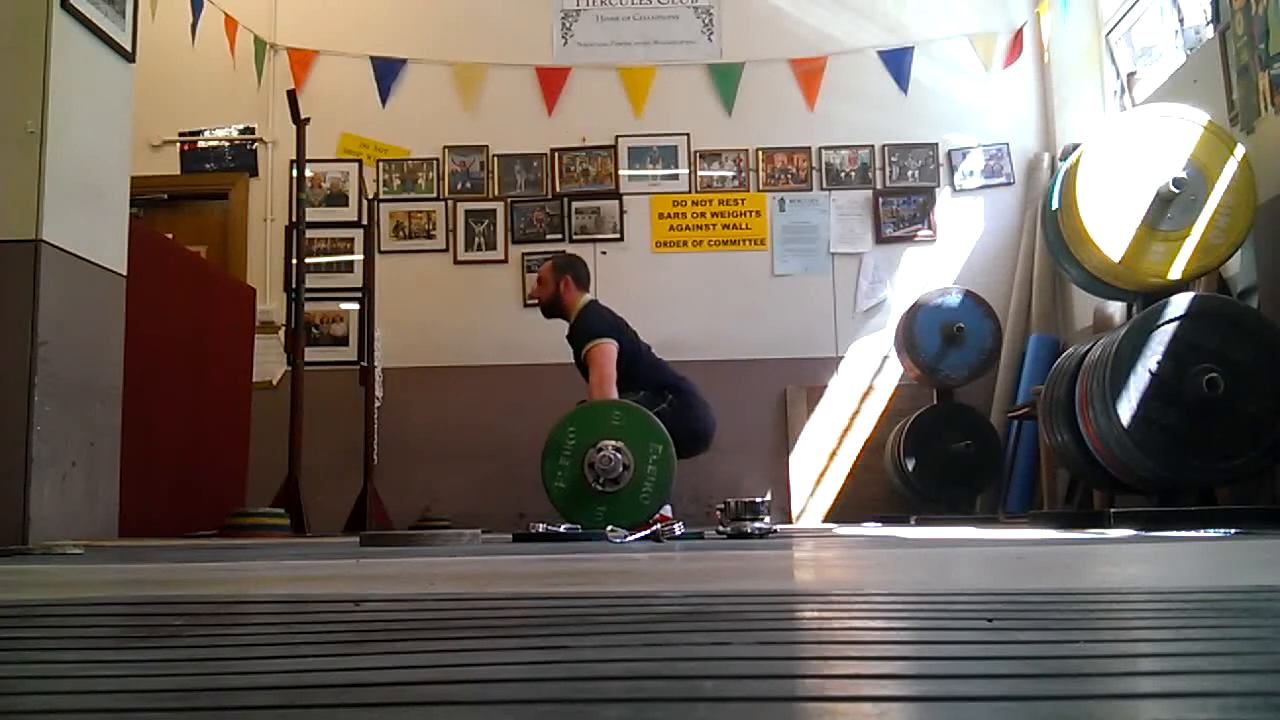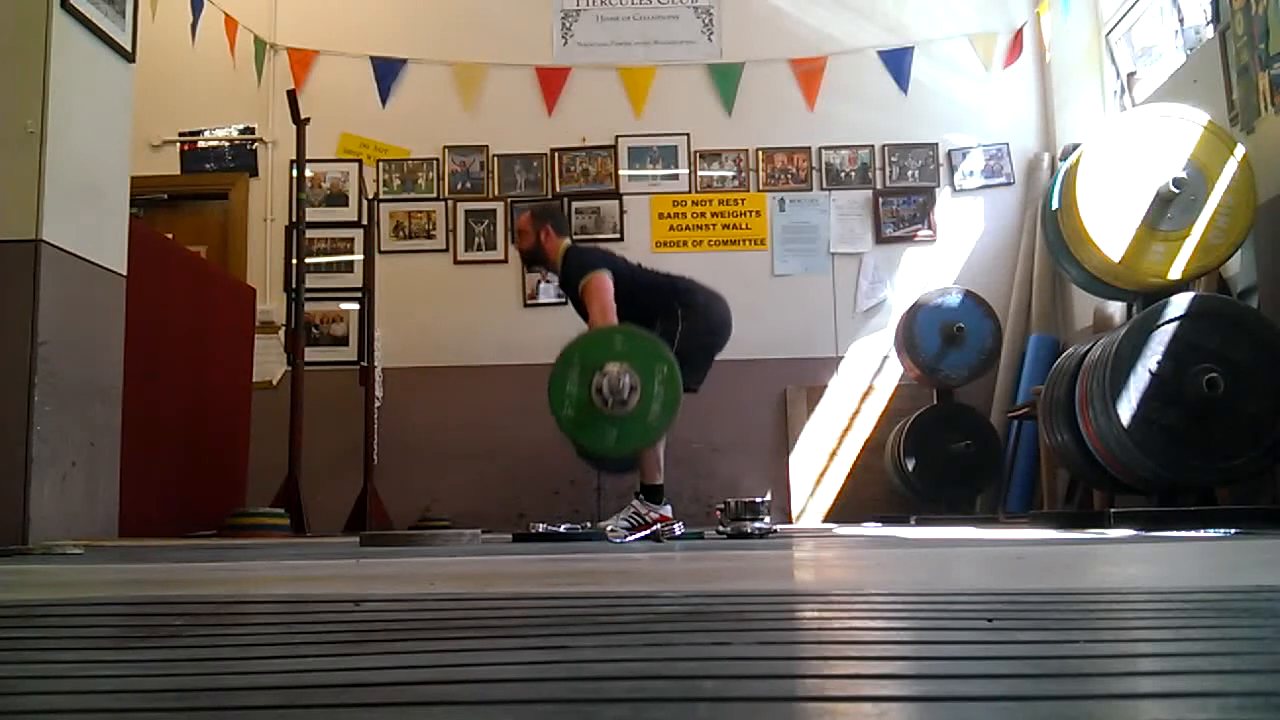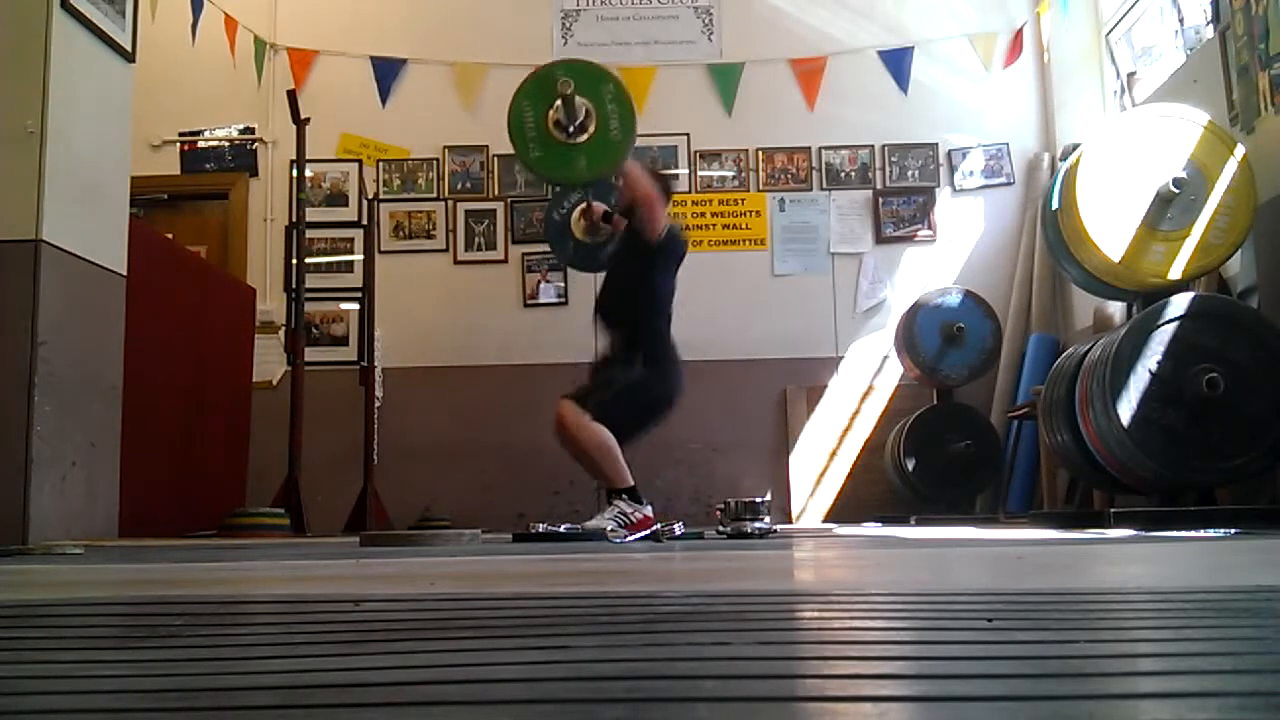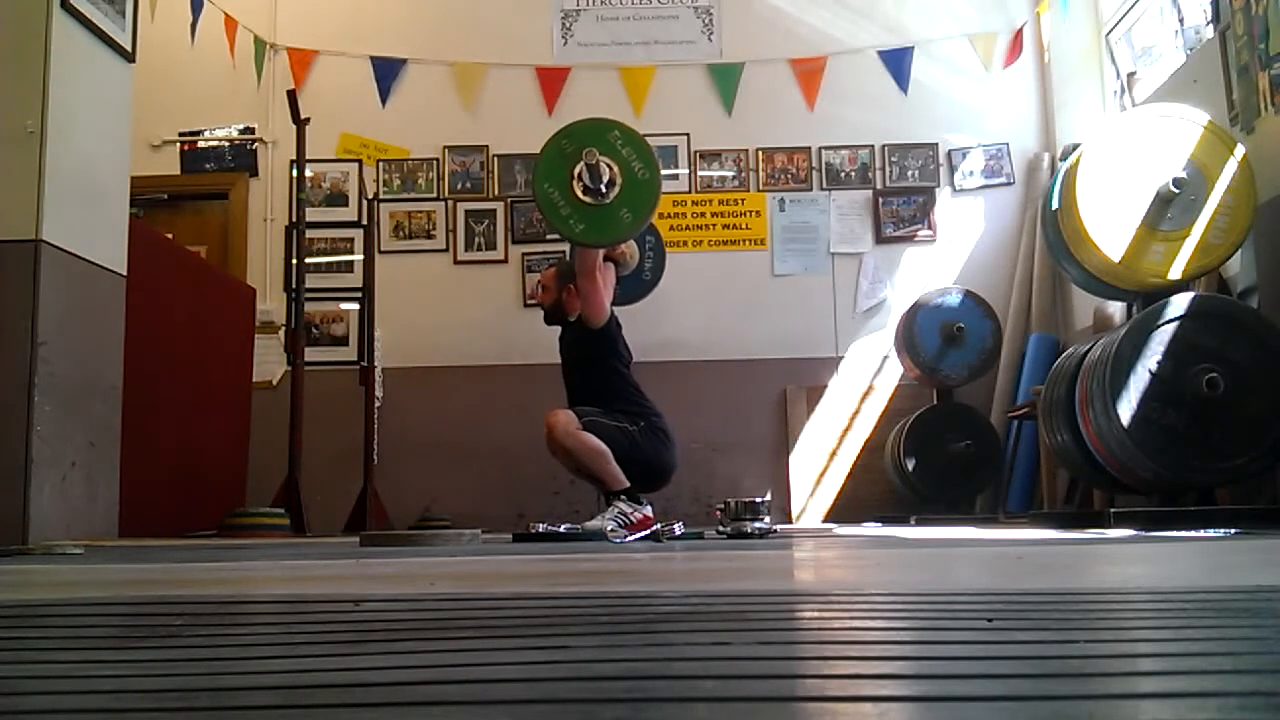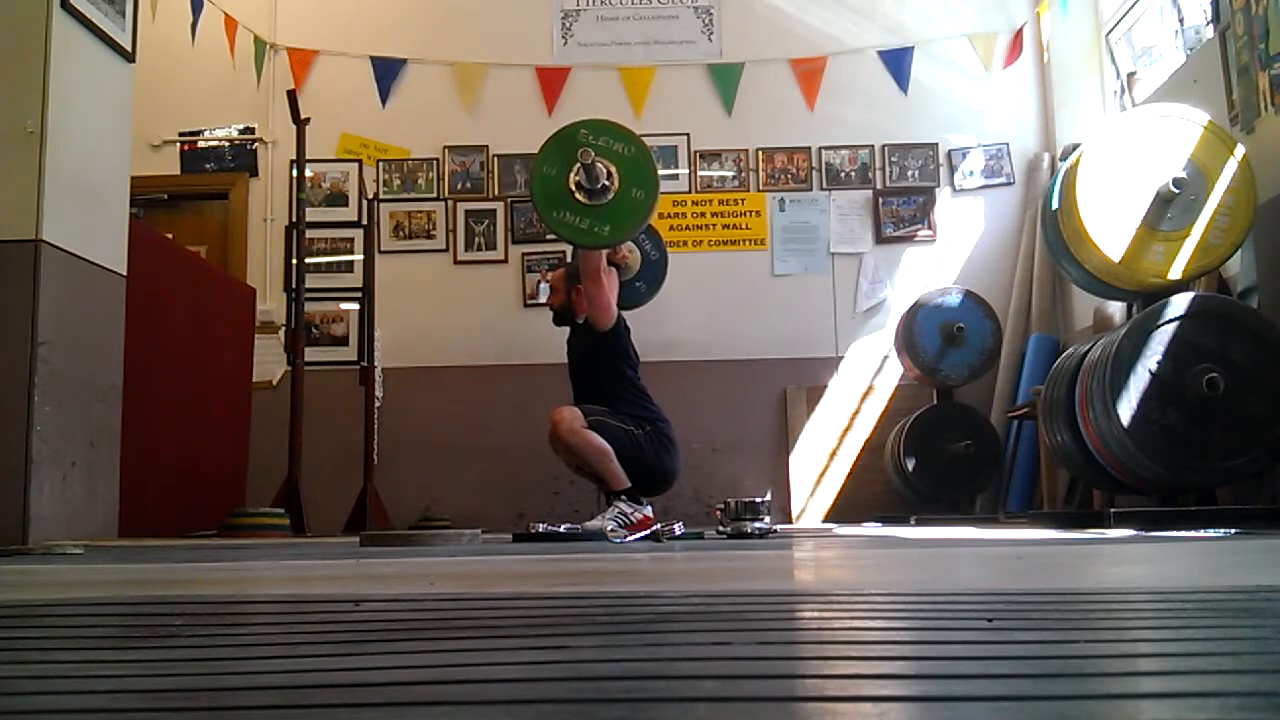
dt=0.7s
person 1, frame 1
left shoulder: (591, 322)
right shoulder: (593, 320)
left elbow: (604, 379)
right elbow: (604, 388)
left hip: (681, 413)
right hip: (687, 416)
person 1, frame 2
left shoulder: (580, 261)
right shoulder: (573, 268)
left elbow: (605, 318)
right elbow: (605, 322)
left hip: (694, 312)
right hip: (693, 315)
left ankle: (653, 505)
right ankle: (651, 501)
person 1, frame 3
left shoulder: (658, 236)
right shoulder: (642, 237)
left elbow: (640, 189)
right wrist: (603, 214)
left hip: (649, 364)
right hip: (635, 358)
left knee: (571, 416)
right knee: (581, 420)
left ankle: (632, 504)
right ankle: (625, 501)
person 1, frame 4
left shoulder: (593, 325)
right shoulder: (577, 328)
left elbow: (589, 273)
right elbow: (601, 276)
left hip: (649, 447)
right hip: (639, 447)
left knee: (560, 424)
right knee: (558, 438)
left ankle: (632, 507)
right ankle: (626, 502)
person 1, frame 5
left shoulder: (601, 326)
right shoulder: (584, 329)
left elbow: (594, 275)
right elbow: (604, 279)
left hip: (653, 451)
right hip: (644, 453)
left knee: (565, 421)
right knee: (562, 436)
left ankle: (631, 506)
right ankle: (627, 502)
